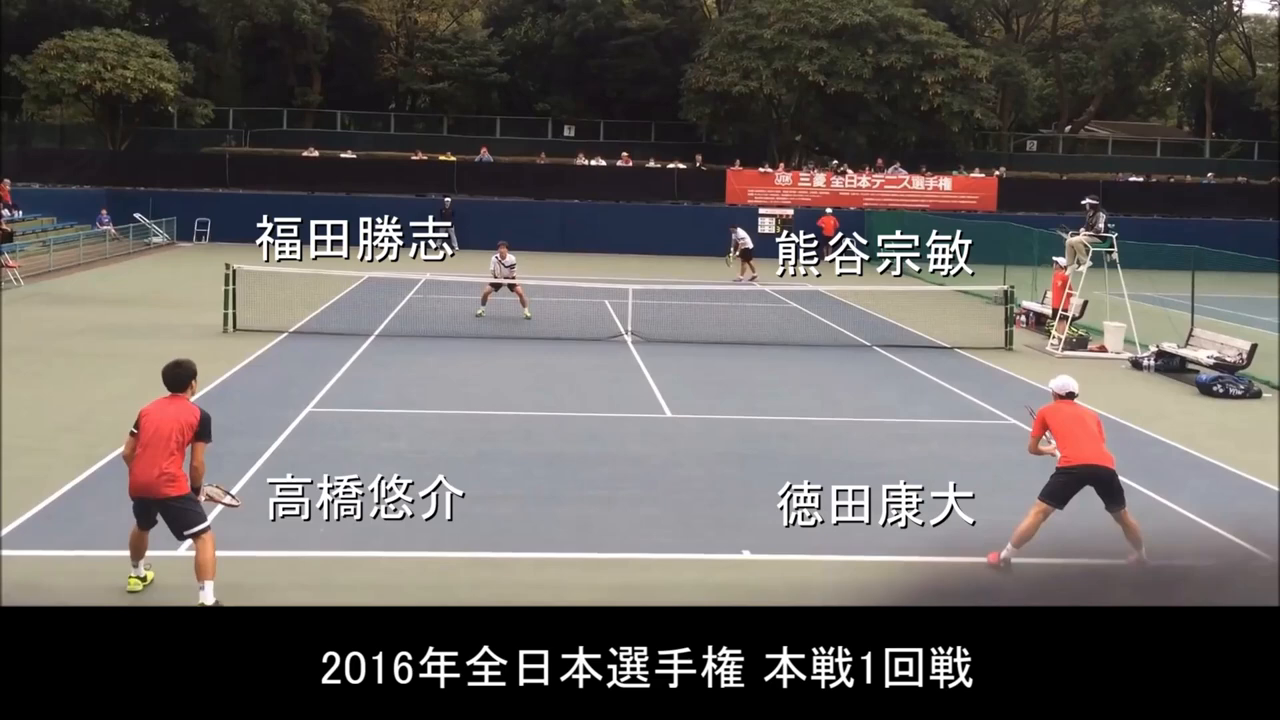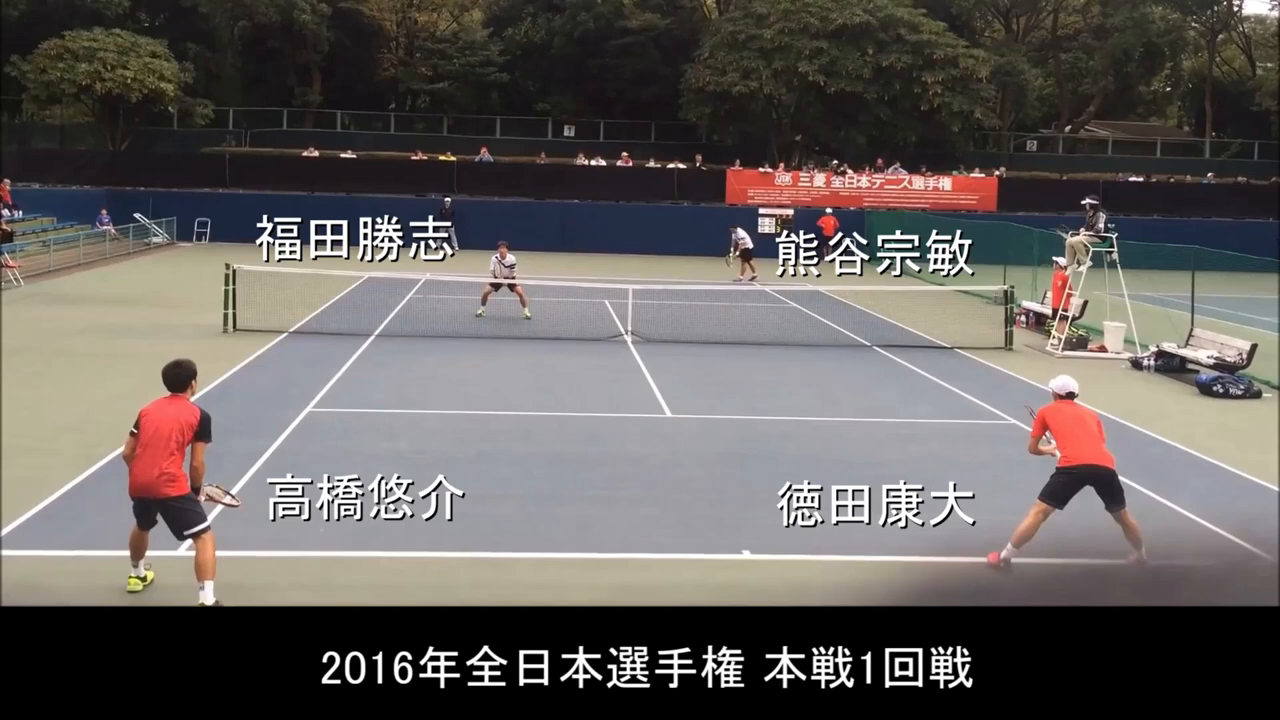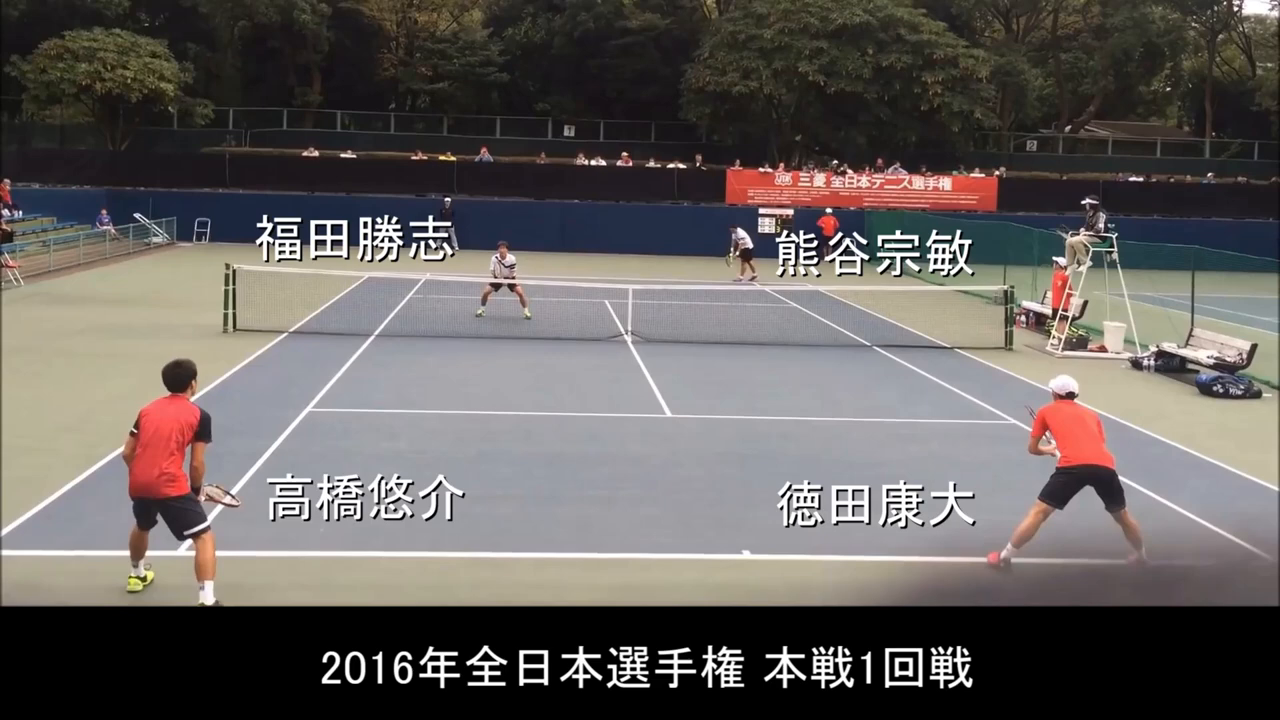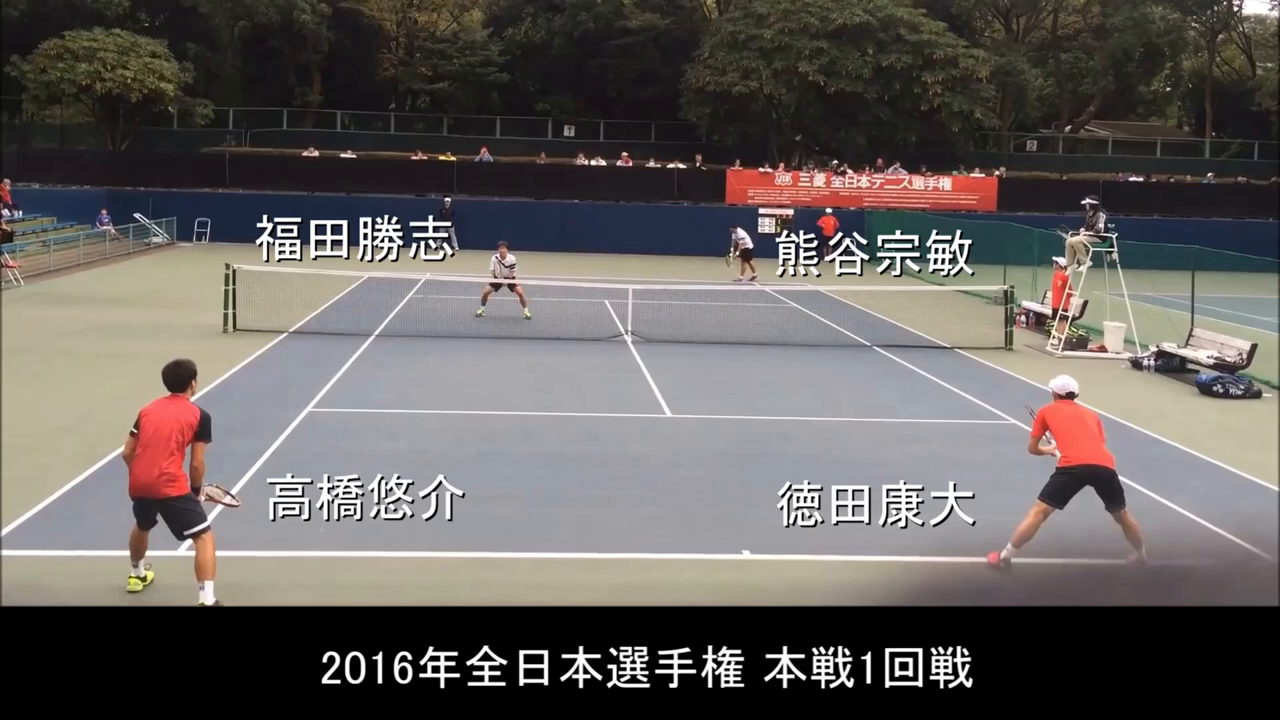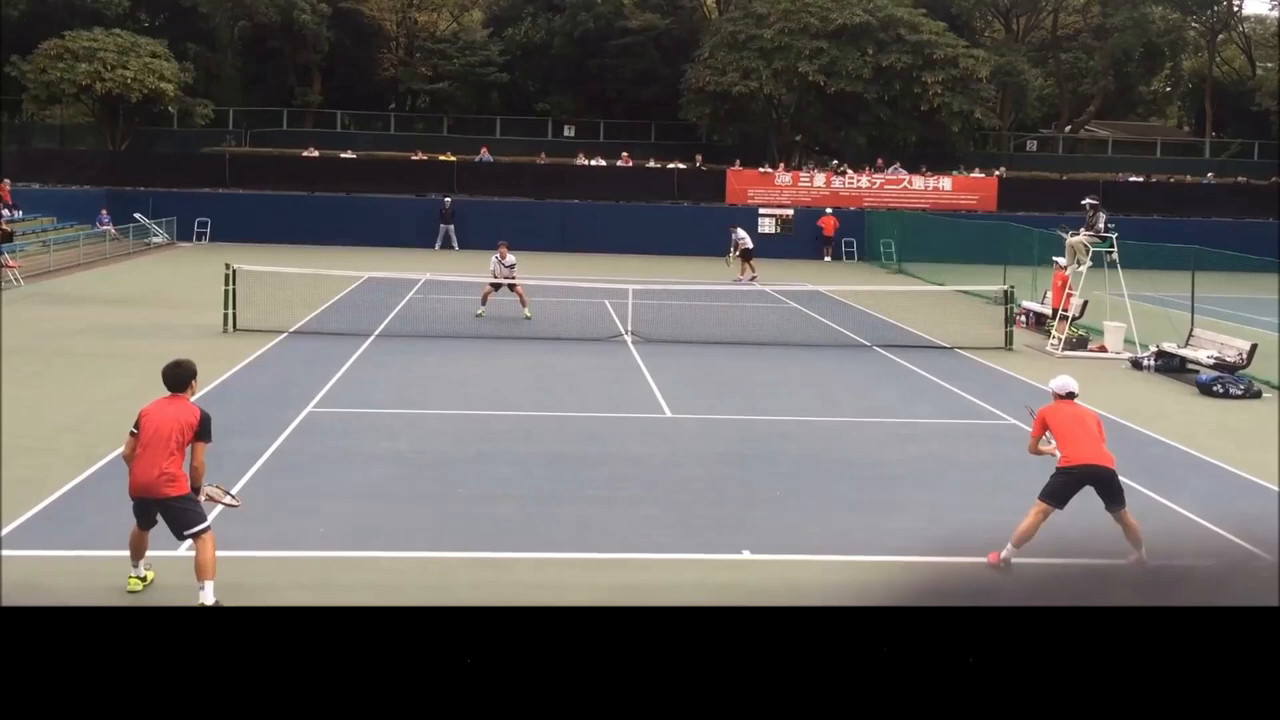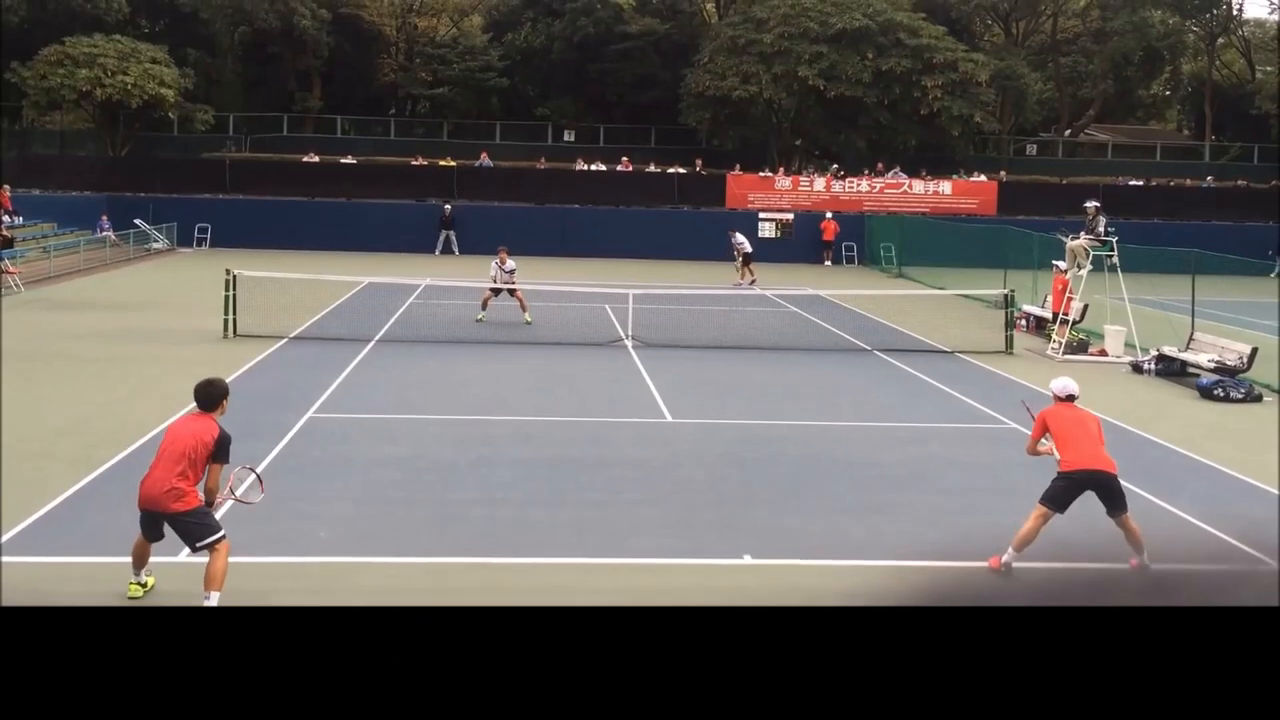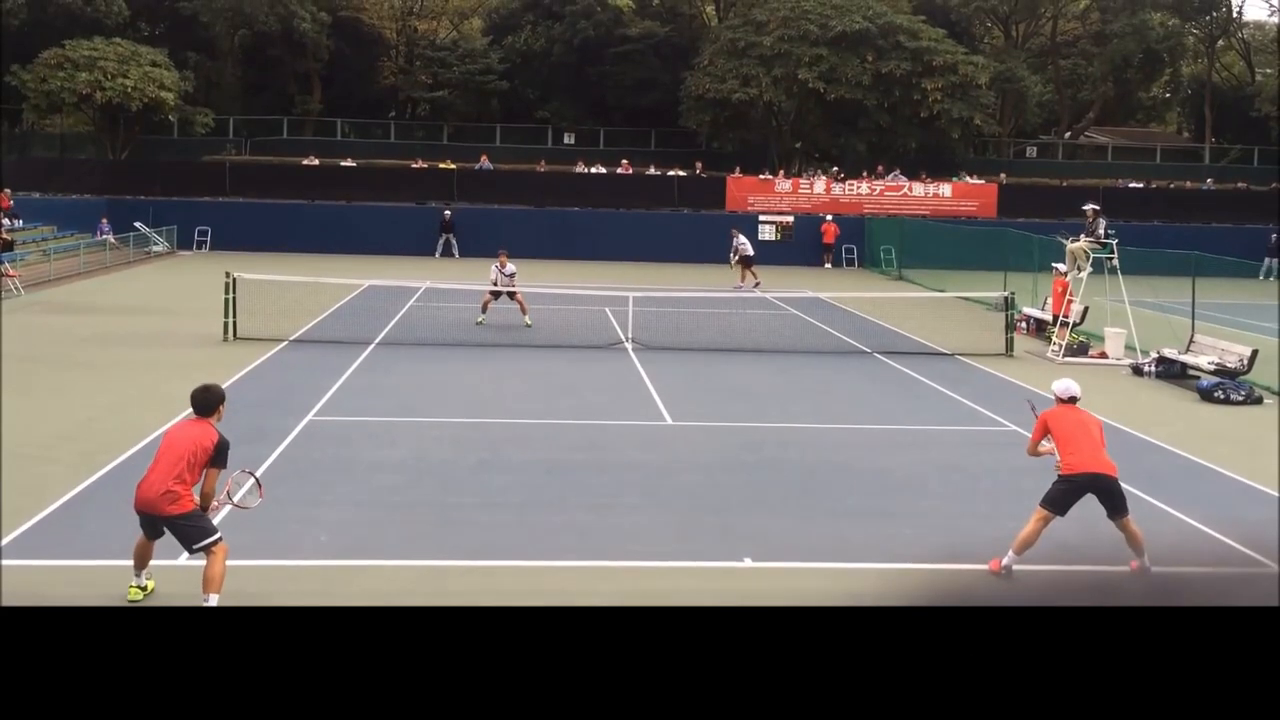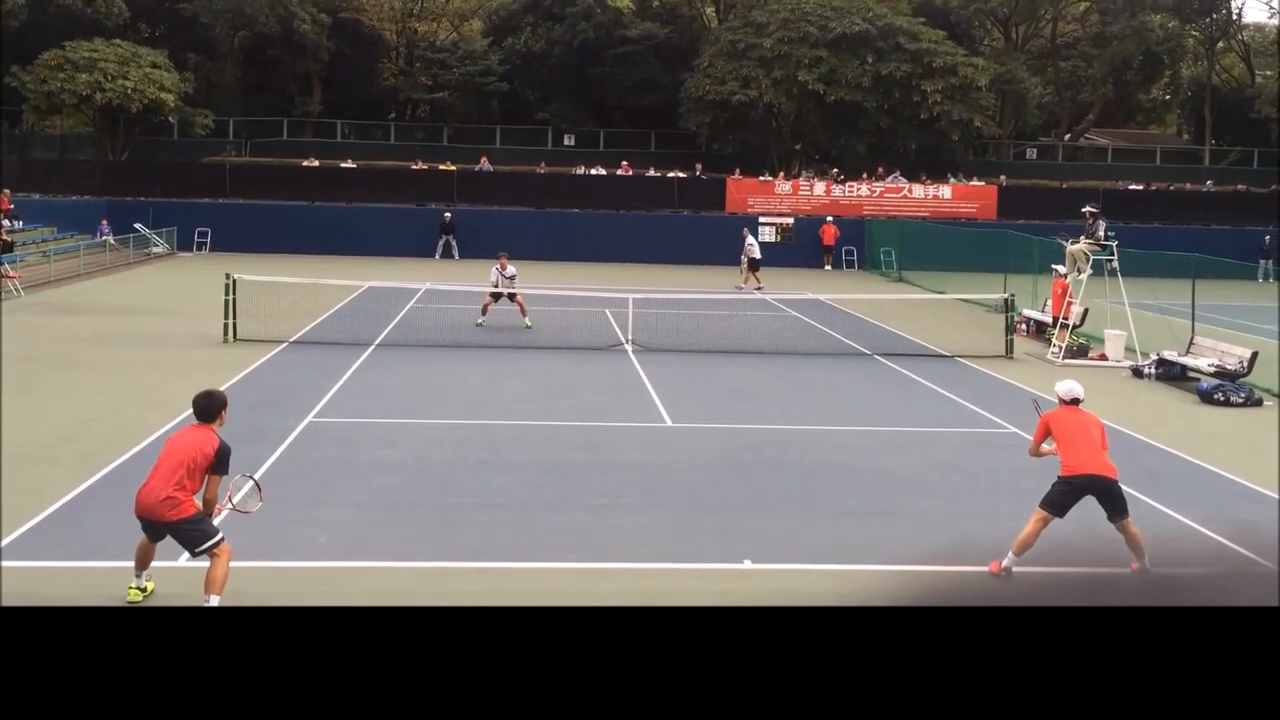
dt=0.5s
person 1, frame 1
left shoulder: (147, 409)
right shoulder: (199, 415)
left elbow: (127, 453)
right elbow: (197, 463)
right wrist: (196, 490)
left hip: (138, 483)
right hip: (170, 486)
left knee: (142, 527)
right knee: (204, 538)
left ankle: (137, 575)
right ankle: (207, 599)
person 1, frame 2
left shoulder: (147, 409)
right shoulder: (199, 416)
left elbow: (127, 453)
right elbow: (197, 463)
right wrist: (196, 490)
left hip: (138, 483)
right hip: (170, 485)
left knee: (142, 526)
right knee: (204, 538)
left ankle: (137, 575)
right ankle: (207, 599)
person 1, frame 3
left shoulder: (147, 409)
right shoulder: (199, 416)
left elbow: (127, 453)
right elbow: (197, 463)
right wrist: (196, 490)
left hip: (138, 483)
right hip: (170, 486)
left knee: (142, 527)
right knee: (204, 538)
left ankle: (137, 575)
right ankle: (207, 599)
person 1, frame 4
left shoulder: (147, 410)
right shoulder: (199, 416)
left elbow: (127, 453)
right elbow: (197, 463)
right wrist: (196, 490)
left hip: (138, 483)
right hip: (170, 486)
left knee: (142, 526)
right knee: (204, 538)
left ankle: (137, 575)
right ankle: (207, 599)
person 1, frame 5
left shoulder: (147, 409)
right shoulder: (199, 415)
left elbow: (127, 453)
right elbow: (197, 463)
right wrist: (196, 490)
left hip: (138, 483)
right hip: (170, 486)
left knee: (142, 527)
right knee: (204, 538)
left ankle: (137, 575)
right ankle: (207, 600)
person 1, frame 6
left shoulder: (179, 423)
right shoulder: (220, 436)
right elbow: (211, 485)
left wrist: (196, 498)
right wrist: (209, 504)
left hip: (148, 493)
right hip: (177, 499)
left knee: (147, 537)
right knee: (220, 547)
left ankle: (137, 581)
right ankle: (210, 603)
person 1, frame 7
left shoulder: (177, 428)
right shoulder: (219, 441)
right elbow: (207, 490)
left wrist: (194, 501)
right wrist: (204, 509)
left hip: (143, 496)
right hip: (173, 503)
left knee: (149, 535)
right knee: (218, 550)
left ankle: (138, 584)
right ankle: (209, 602)
person 1, frame 8
left shoulder: (178, 435)
right shoulder: (220, 447)
right elbow: (210, 496)
left wrist: (197, 506)
right wrist: (208, 514)
left hip: (144, 502)
right hip: (173, 508)
left knee: (152, 537)
right knee: (221, 552)
left ankle: (138, 586)
right ankle: (210, 603)
person 2, frame 1
left shoulder: (1046, 411)
right shoulder: (1091, 414)
left elbow: (1032, 449)
left wrist: (1050, 449)
left hip: (1073, 466)
right hip: (1105, 465)
left knee: (1038, 512)
right knee: (1122, 515)
left ankle: (1004, 557)
right ankle: (1141, 555)
person 2, frame 2
left shoulder: (1046, 411)
right shoulder: (1091, 414)
left elbow: (1032, 448)
left wrist: (1049, 449)
left hip: (1072, 466)
right hip: (1104, 465)
left knee: (1038, 512)
right knee: (1122, 515)
left ankle: (1004, 557)
right ankle: (1141, 555)
person 2, frame 3
left shoulder: (1046, 411)
right shoulder: (1091, 414)
left elbow: (1032, 448)
left wrist: (1050, 449)
left hip: (1072, 466)
right hip: (1105, 466)
left knee: (1038, 512)
right knee: (1122, 515)
left ankle: (1004, 557)
right ankle: (1141, 555)
person 2, frame 4
left shoulder: (1046, 411)
right shoulder: (1091, 414)
left elbow: (1032, 448)
left wrist: (1050, 449)
left hip: (1072, 466)
right hip: (1105, 466)
left knee: (1038, 512)
right knee: (1122, 515)
left ankle: (1004, 556)
right ankle: (1140, 555)
person 2, frame 5
left shoulder: (1046, 411)
right shoulder: (1091, 414)
left elbow: (1032, 449)
left wrist: (1050, 449)
left hip: (1072, 466)
right hip: (1105, 466)
left knee: (1038, 512)
right knee: (1122, 515)
left ankle: (1004, 557)
right ankle: (1141, 555)
person 2, frame 6
left shoulder: (1047, 414)
right shoulder: (1092, 417)
left elbow: (1031, 450)
left wrist: (1048, 449)
left hip: (1074, 471)
right hip: (1106, 470)
left knee: (1039, 516)
right knee: (1124, 520)
left ankle: (1005, 561)
right ankle: (1143, 560)
person 2, frame 7
left shoulder: (1048, 415)
right shoulder: (1093, 419)
left elbow: (1031, 451)
left wrist: (1049, 449)
left hip: (1075, 474)
right hip: (1107, 473)
left knee: (1039, 519)
right knee: (1125, 523)
left ankle: (1005, 564)
right ankle: (1143, 563)
person 2, frame 8
left shoulder: (1050, 416)
right shoulder: (1096, 420)
left elbow: (1033, 451)
left hip: (1074, 475)
right hip: (1106, 475)
left knee: (1039, 519)
right knee: (1125, 524)
left ankle: (1005, 565)
right ankle: (1143, 564)
